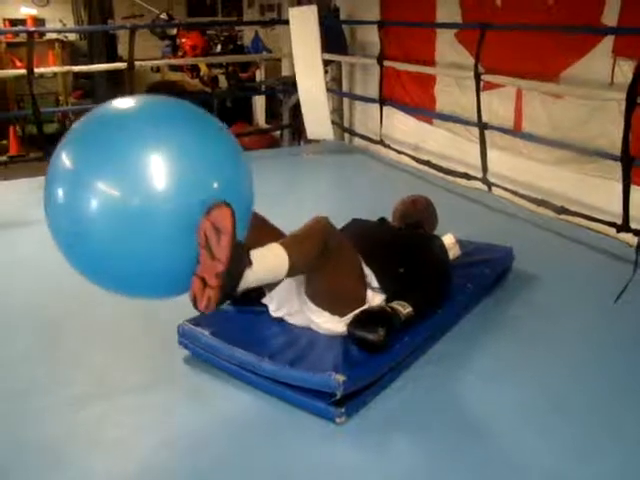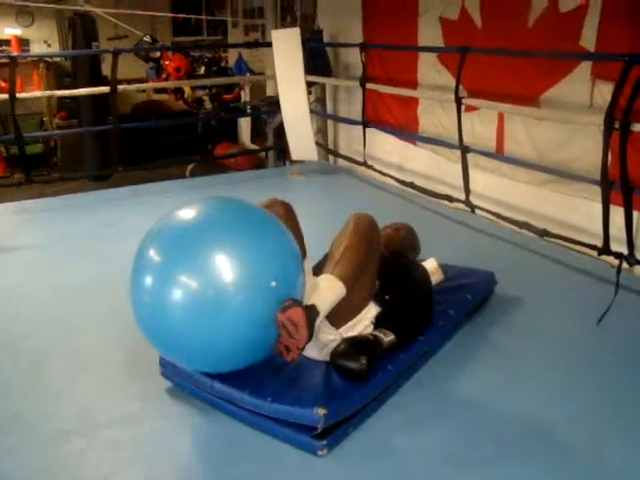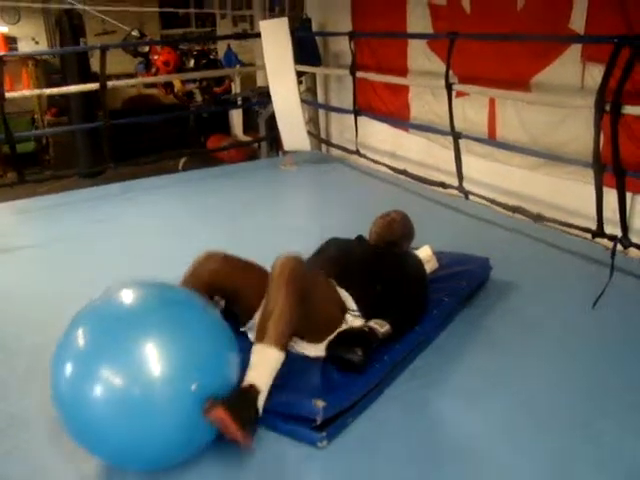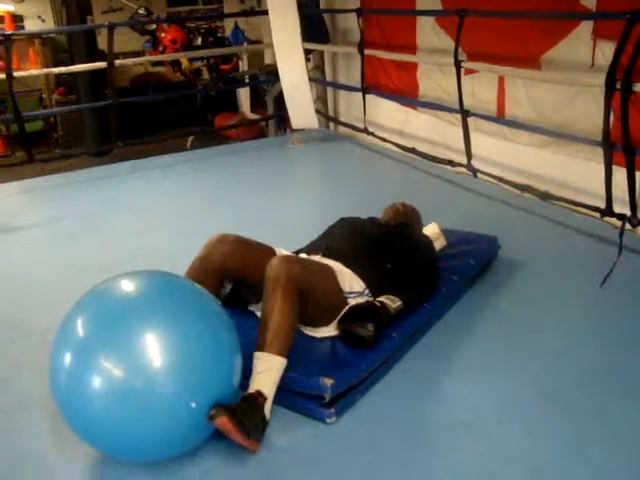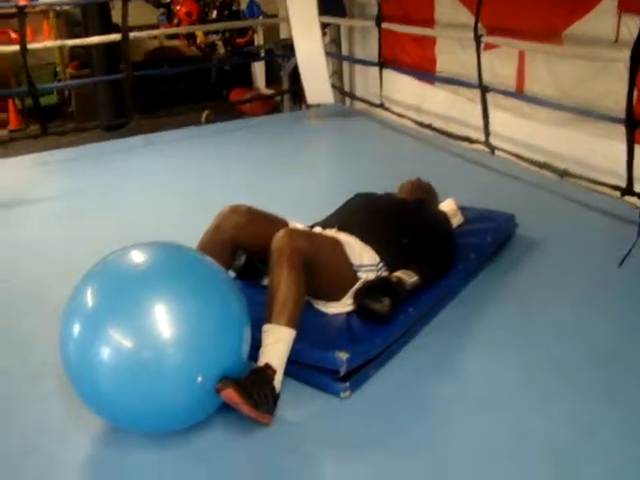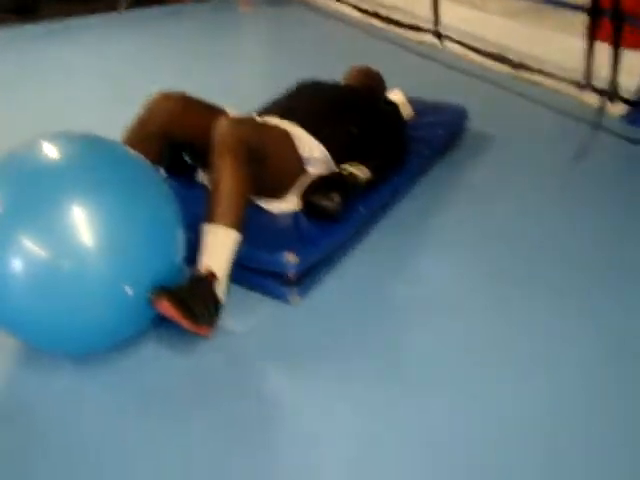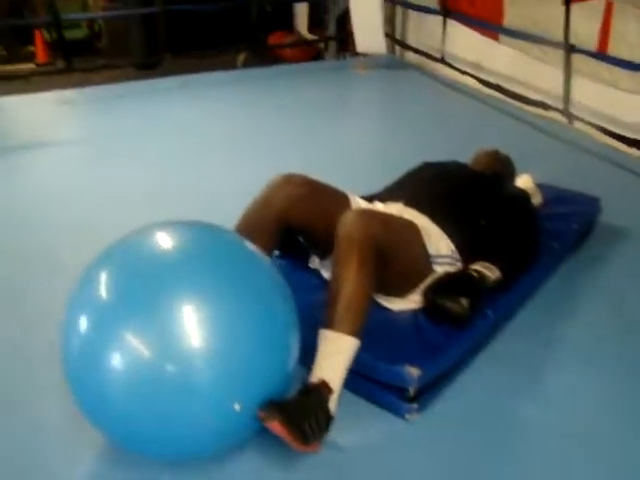
dt=0.7s
person 1, frame 1
left shoulder: (427, 246)
right shoulder: (361, 225)
left elbow: (433, 291)
left wrist: (393, 314)
left hip: (344, 304)
right hip: (297, 286)
left knee: (320, 228)
right knee: (246, 222)
left ankle: (237, 271)
person 1, frame 2
left shoulder: (413, 272)
right shoulder: (351, 255)
left elbow: (419, 318)
left wrist: (376, 342)
left hip: (341, 328)
left knee: (362, 224)
right knee: (277, 209)
left ankle: (309, 316)
person 1, frame 3
left shoulder: (405, 263)
right shoulder: (339, 244)
left elbow: (410, 309)
left wrist: (372, 332)
right wrist: (230, 301)
left hip: (338, 320)
left knee: (288, 268)
right knee: (212, 265)
left ankle: (248, 401)
person 1, frame 4
left shoulder: (416, 244)
right shoulder: (350, 223)
left elbow: (422, 283)
left wrist: (383, 308)
right wrist: (245, 280)
left hip: (346, 282)
left knee: (284, 270)
right knee: (223, 247)
left ankle: (257, 407)
person 1, frame 5
left shoulder: (431, 219)
right shoulder: (366, 199)
left elbow: (438, 258)
left wrist: (399, 284)
right wrist: (258, 253)
left hip: (360, 257)
right hip: (315, 244)
left knee: (289, 241)
right knee: (236, 218)
left ankle: (268, 379)
person 1, frame 6
left shoulder: (380, 111)
right shoulder: (312, 88)
left elbow: (390, 152)
right elbow: (264, 115)
left wrist: (349, 178)
left hip: (305, 151)
right hip: (250, 146)
left knee: (233, 131)
right knee: (167, 106)
left ankle: (209, 288)
person 1, frame 7
left shoulder: (507, 200)
right shoulder: (435, 169)
left elbow: (520, 247)
right elbow: (380, 201)
left wrist: (477, 278)
left hip: (431, 243)
left knee: (360, 225)
right knee: (288, 190)
